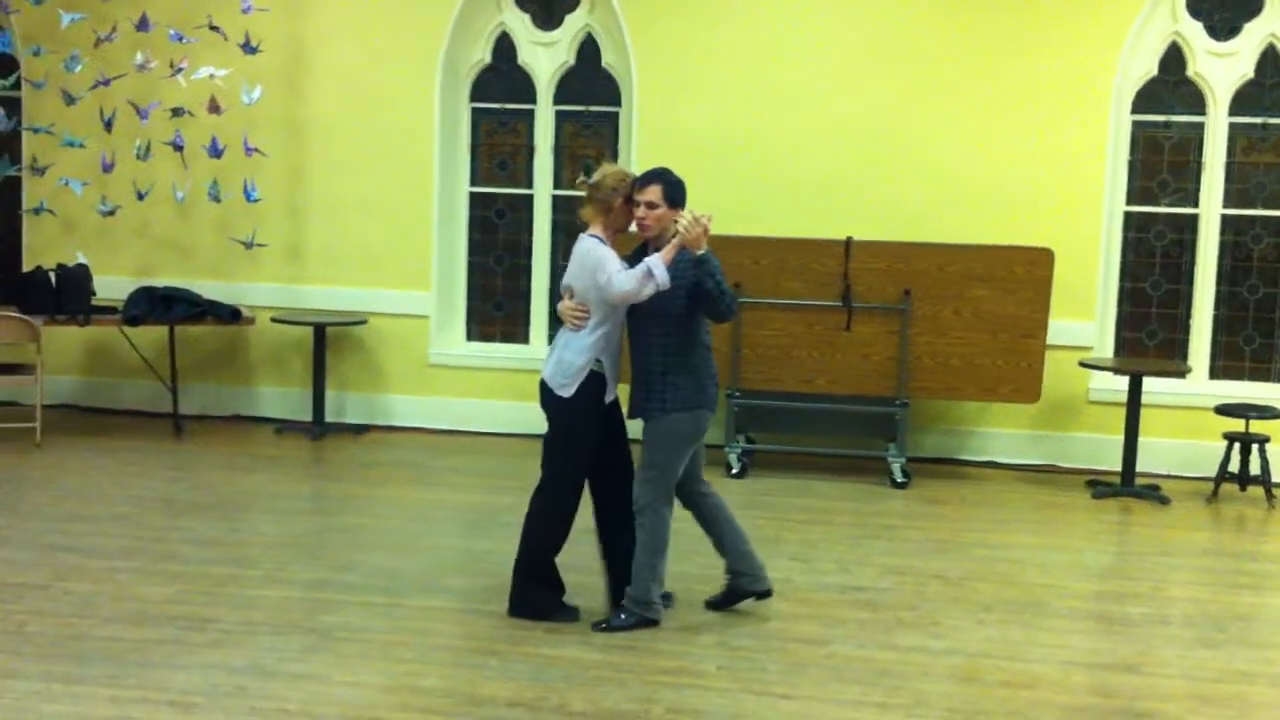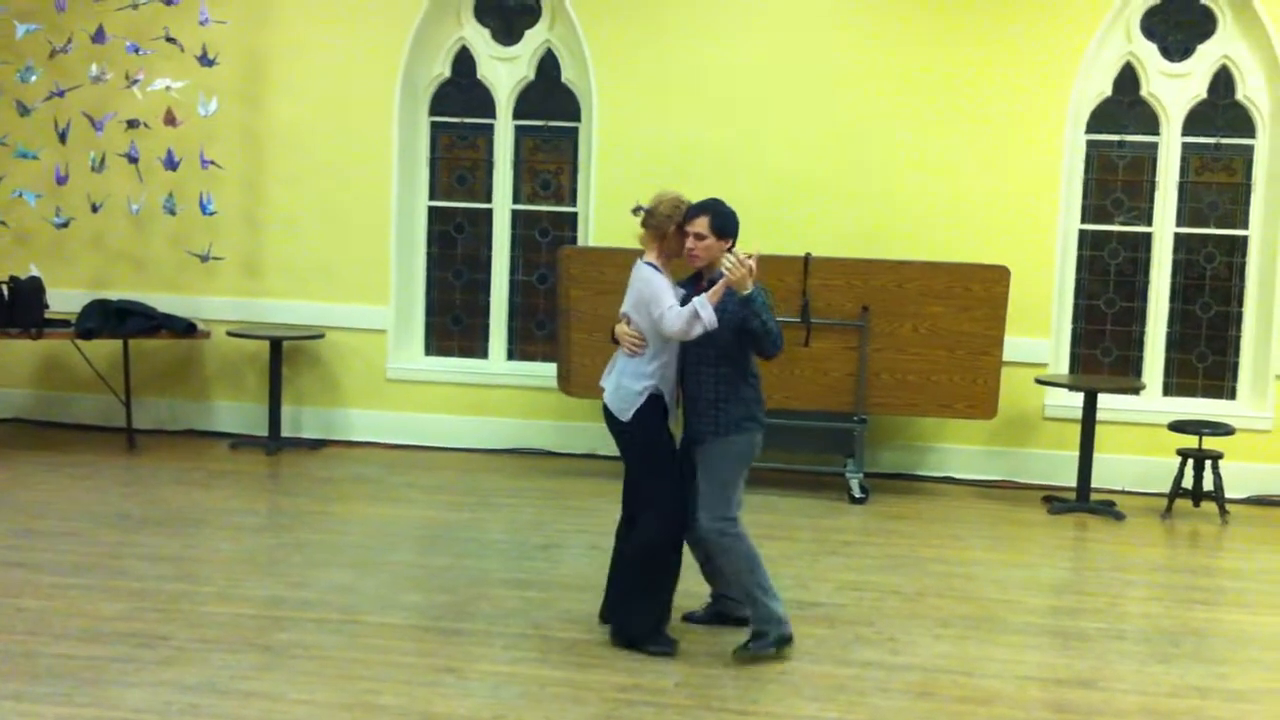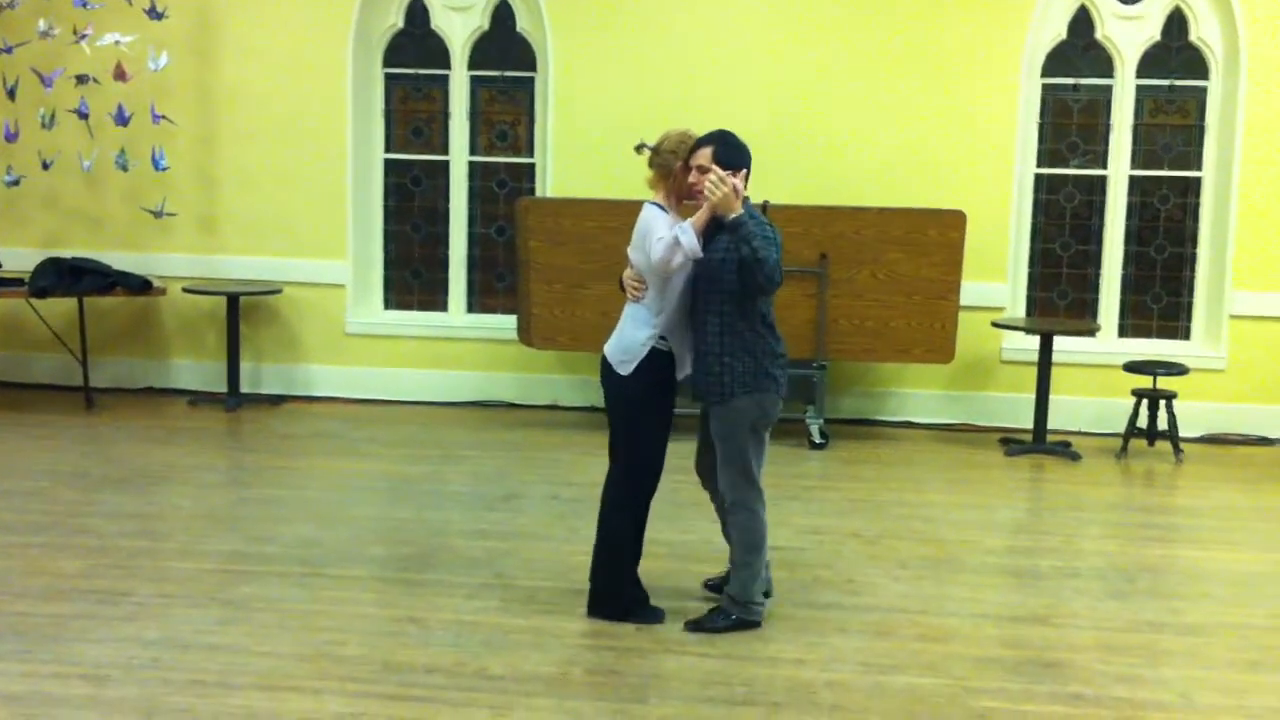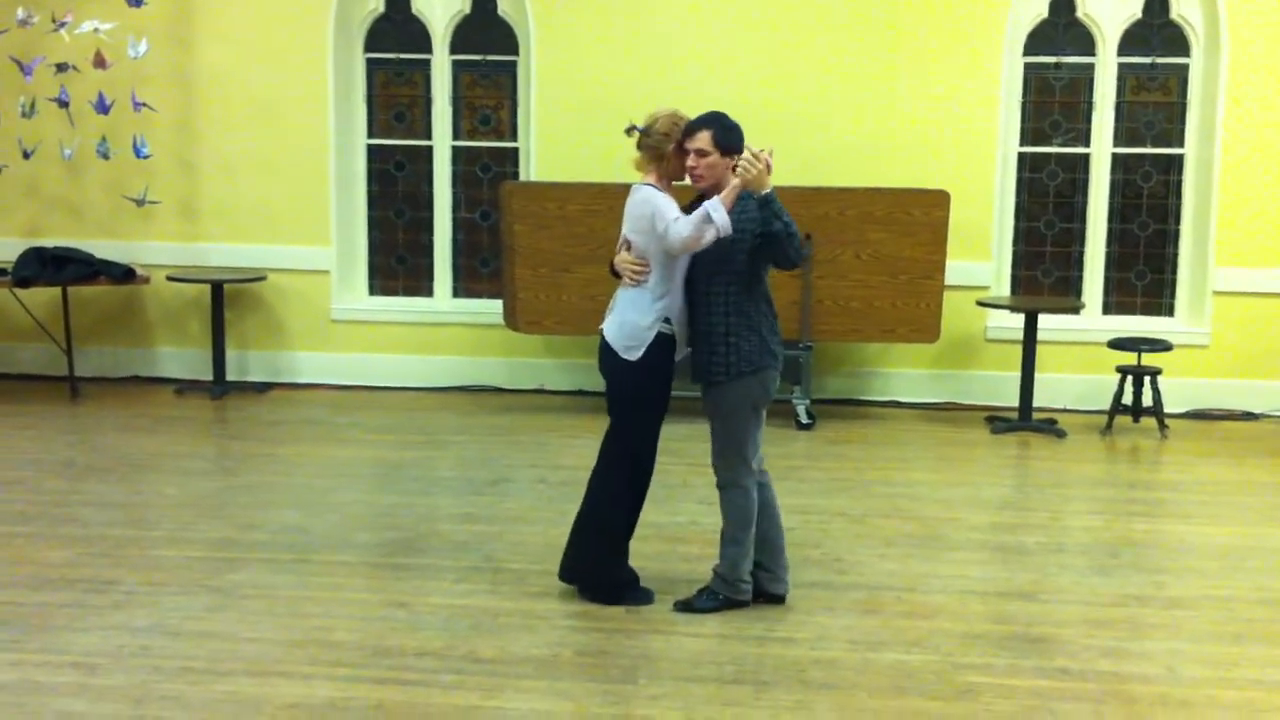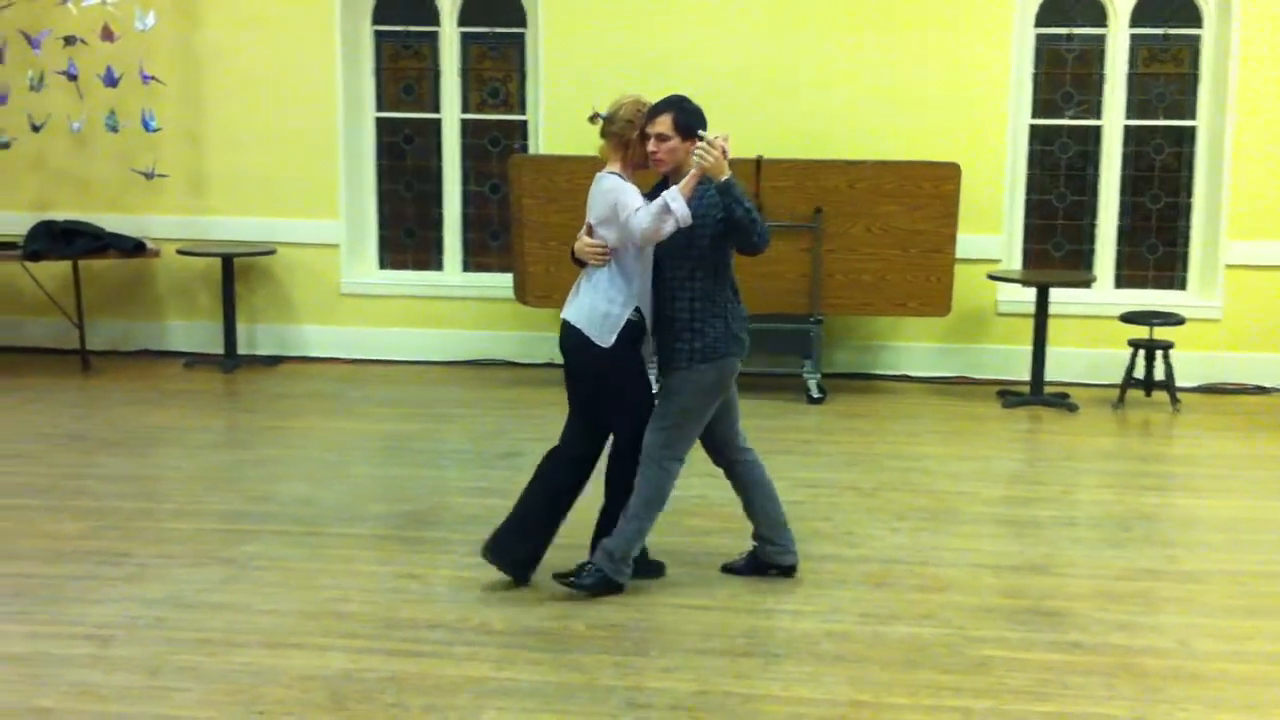
dt=1s
person 1, frame 1
left shoulder: (692, 263)
right shoulder: (634, 262)
left elbow: (723, 311)
right elbow: (597, 302)
left wrist: (699, 253)
right wrist: (566, 306)
left hip: (683, 398)
right hip: (660, 397)
left knee: (651, 498)
right knee: (692, 489)
left ankle: (643, 604)
right ankle: (748, 575)
person 1, frame 2
left shoulder: (744, 294)
right shoulder: (684, 290)
left elbow: (771, 348)
right elbow: (650, 327)
left wrist: (747, 292)
right wrist: (622, 330)
left hip: (733, 425)
right hip: (698, 424)
left knee: (718, 521)
right knee: (687, 515)
left ankle: (771, 622)
right ankle: (730, 602)
person 1, frame 3
left shoulder: (754, 229)
right shoulder: (707, 231)
left elbow: (768, 280)
left wrist: (734, 215)
right wrist: (633, 276)
left hip: (748, 381)
right hip: (721, 379)
left knee: (740, 489)
right knee: (713, 476)
left ankle: (744, 603)
right ankle: (751, 574)
person 1, frame 4
left shoulder: (751, 211)
right shoulder: (692, 213)
left elbow: (792, 256)
left wrist: (764, 193)
right wrist: (622, 260)
left hip: (745, 361)
right hip: (716, 361)
left knee: (735, 472)
right knee: (747, 470)
left ankle: (733, 583)
right ankle: (769, 578)
person 1, frame 5
left shoulder: (714, 197)
right shoulder: (654, 198)
left elbow: (756, 242)
left wrist: (724, 180)
right wrist: (584, 246)
left hip: (708, 346)
right hip: (686, 346)
left knee: (660, 452)
right knee: (730, 450)
left ankle: (614, 562)
right ankle: (777, 550)
person 2, frame 1
left shoulder: (596, 249)
right shoulder: (595, 252)
right elbow: (627, 289)
right wrist: (676, 246)
left hip: (594, 384)
right hip: (575, 387)
left knee: (616, 484)
right knee: (560, 487)
left ankle: (630, 583)
right ankle: (532, 595)
person 2, frame 2
left shoulder: (651, 273)
right shoulder: (651, 278)
right elbow: (677, 325)
right wrist: (724, 285)
left hip: (639, 402)
right hip: (637, 405)
left knee: (644, 506)
right knee: (667, 508)
left ankle: (626, 609)
right ankle: (638, 622)
person 2, frame 3
left shoulder: (667, 216)
right shoulder: (656, 218)
right elbow: (665, 258)
right wrist: (710, 209)
left hip: (653, 362)
right hip: (636, 365)
left knee: (642, 474)
right knee: (631, 476)
left ankle: (616, 585)
right ankle: (615, 596)
person 2, frame 4
left shoulder: (646, 197)
right shoulder: (654, 201)
right elbow: (686, 236)
right wrist: (736, 185)
left hip: (634, 344)
right hip: (641, 347)
left knee: (622, 457)
right knee: (629, 461)
left ankle: (587, 565)
right ankle: (606, 579)
person 2, frame 5
left shoulder: (609, 185)
right shoulder: (616, 190)
right elbow: (647, 228)
right wrist: (695, 175)
left hip: (588, 330)
right hip: (606, 335)
left knee: (581, 443)
right knee: (635, 440)
left ankle: (516, 545)
